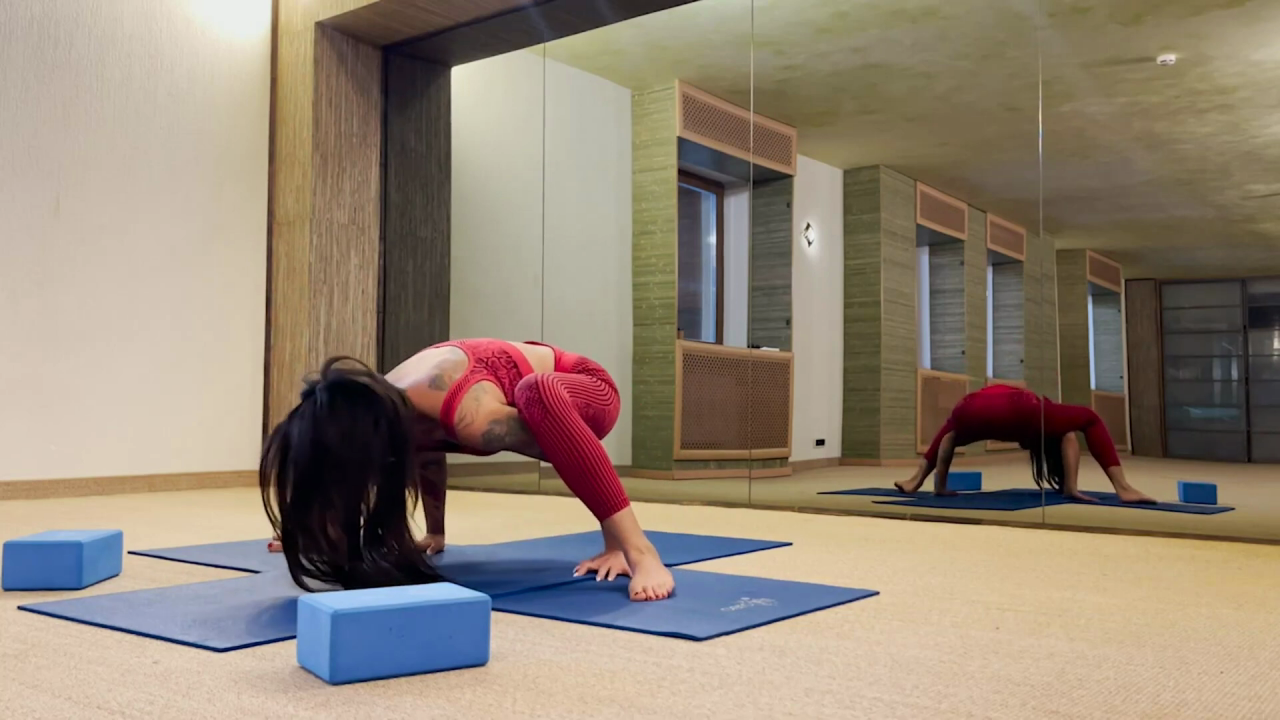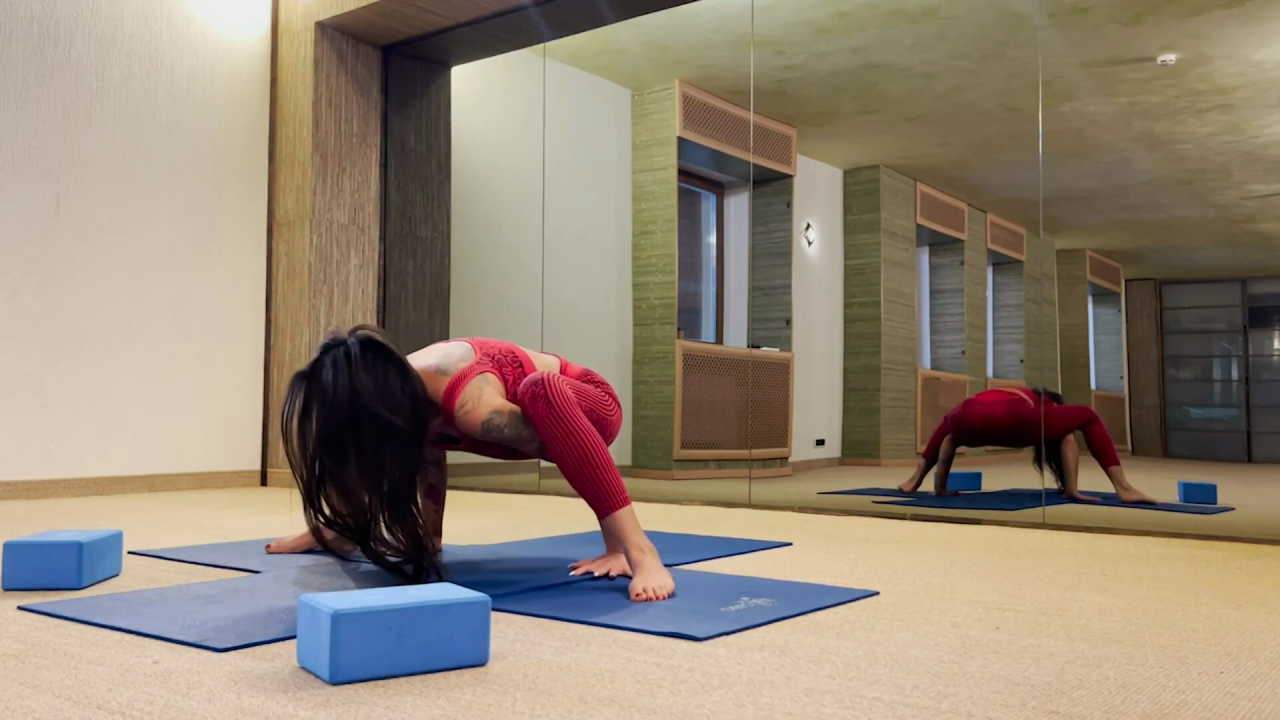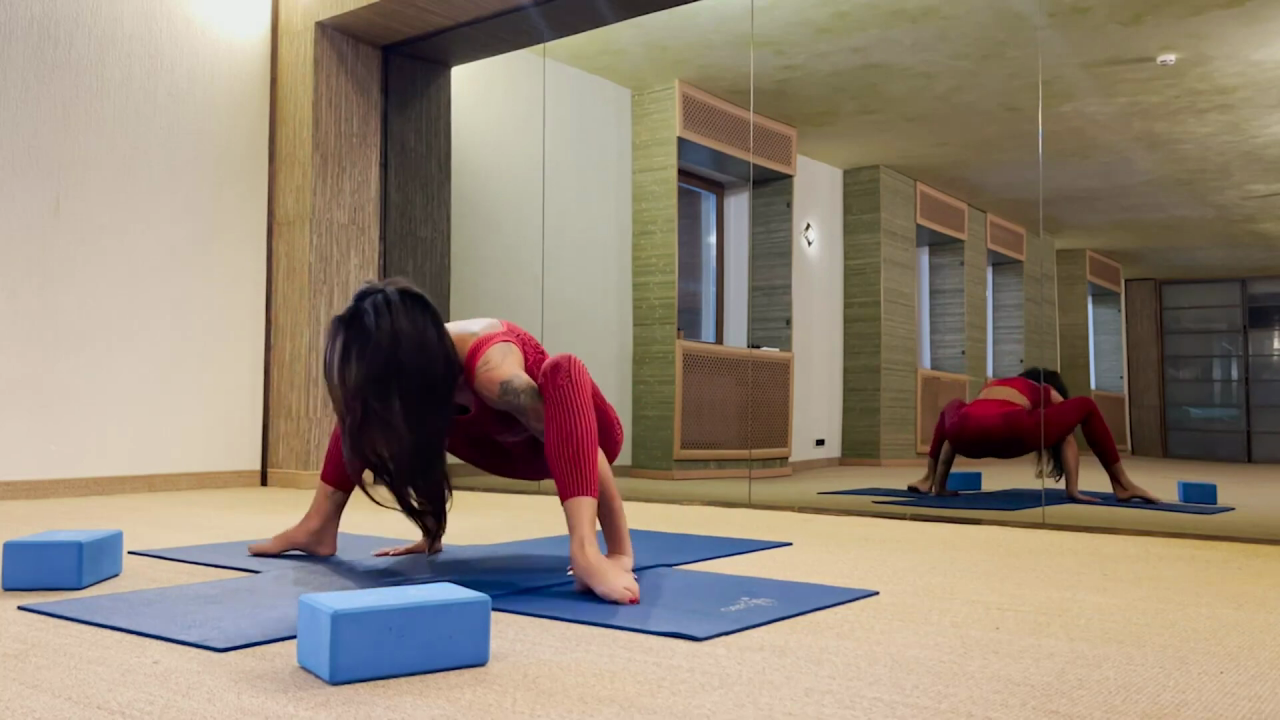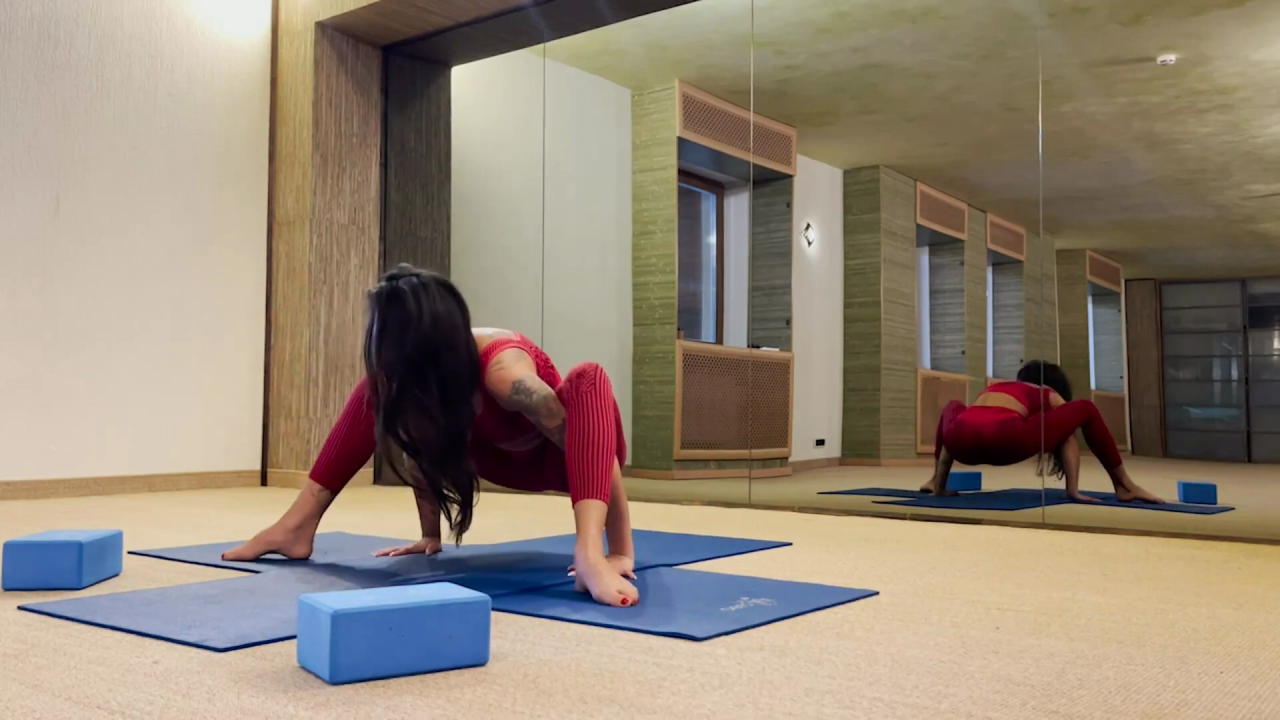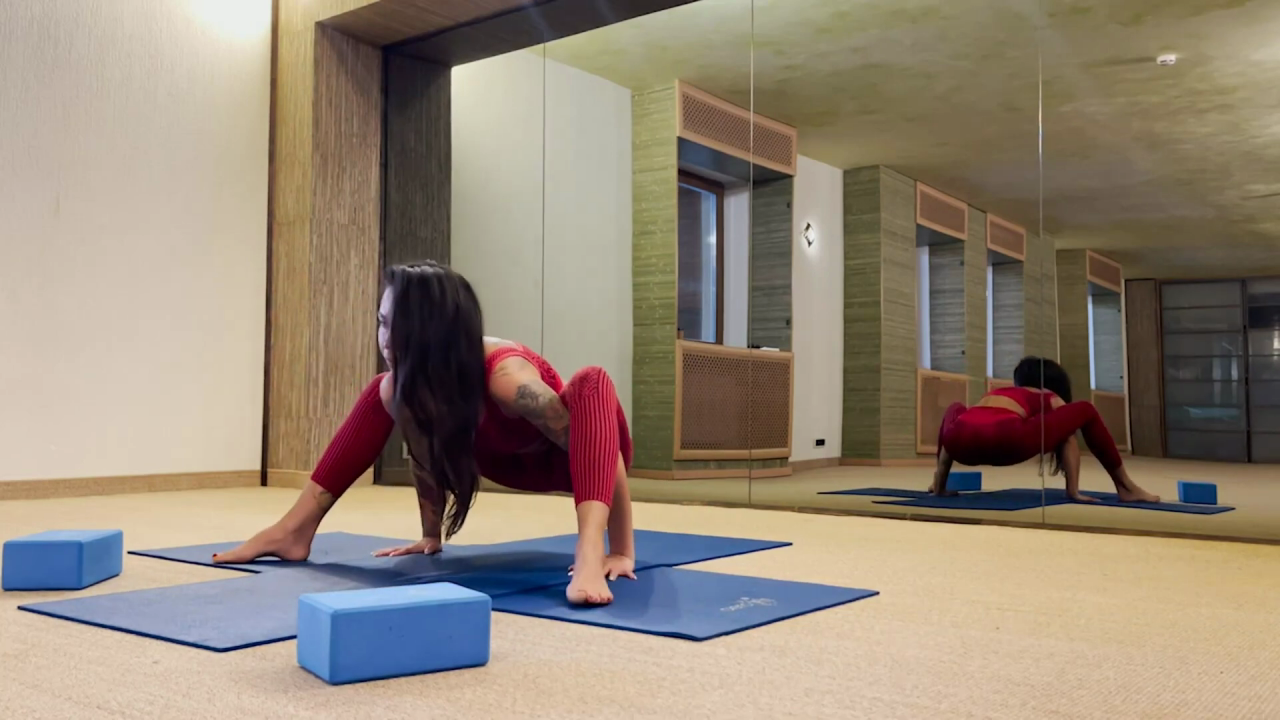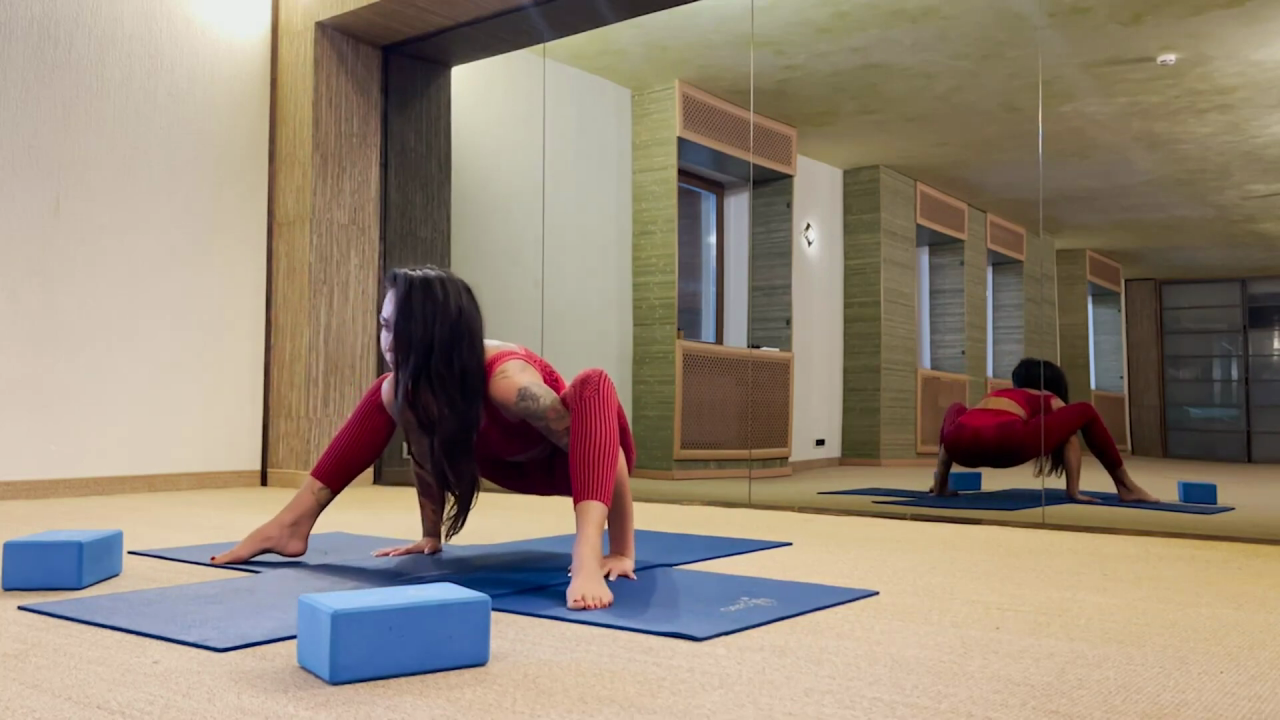
dt=0.5s
person 1, frame 1
left shoulder: (468, 414)
right shoulder: (379, 407)
left elbow: (575, 457)
left wrist: (625, 547)
right wrist: (433, 532)
left hip: (584, 391)
left knee: (538, 395)
left ankle: (636, 549)
person 1, frame 2
left shoulder: (470, 405)
right shoulder: (398, 391)
left elbow: (571, 452)
right elbow: (430, 453)
left wrist: (626, 549)
right wrist: (430, 535)
left hip: (585, 406)
right hip: (527, 419)
left knee: (542, 391)
left ankle: (640, 551)
right ankle: (338, 532)
person 1, frame 3
left shoulder: (493, 369)
right shoulder: (412, 370)
left elbow: (589, 455)
right elbow: (421, 450)
left wrist: (620, 553)
right wrist: (430, 536)
left hip: (571, 442)
right hip: (508, 446)
left knee: (562, 372)
right knee: (369, 399)
left ankle: (586, 550)
right ankle: (319, 528)
person 1, frame 4
left shoulder: (504, 372)
right shoulder: (404, 378)
left elbow: (600, 454)
right elbow: (418, 449)
left wrist: (620, 553)
right wrist: (430, 536)
left hip: (564, 457)
right hip: (506, 457)
left knee: (587, 380)
right knee: (374, 394)
left ankle: (590, 554)
right ankle: (299, 527)
person 1, frame 5
left shoulder: (507, 378)
right shoulder: (399, 385)
left elbow: (606, 453)
right elbow: (424, 455)
left wrist: (620, 553)
right wrist: (431, 535)
left hip: (566, 460)
right hip: (512, 460)
left knee: (592, 385)
right knee: (381, 394)
left ankle: (589, 555)
right ankle: (296, 530)
person 1, frame 6
left shoulder: (507, 381)
right shoulder: (402, 388)
left elbow: (609, 454)
right elbow: (427, 455)
left wrist: (621, 553)
right wrist: (430, 536)
left hip: (572, 462)
right hip: (514, 464)
left knee: (593, 386)
right knee: (384, 397)
left ankle: (587, 556)
right ankle: (294, 524)
person 2, frame 1
right shoulder: (1036, 407)
left elbow: (948, 438)
right elbow: (1069, 436)
left wrist: (940, 486)
right wrist: (1071, 487)
left hip: (970, 412)
right hip: (1013, 412)
left knee: (952, 427)
right knee: (1089, 420)
left ankle: (915, 481)
right ankle: (1123, 488)
person 2, frame 2
right shoulder: (1049, 407)
left elbow: (949, 439)
right elbow: (1067, 438)
left wrist: (940, 486)
right wrist: (1072, 488)
left hip: (970, 419)
right hip: (1012, 419)
left knee: (950, 422)
right knee: (1088, 418)
left ankle: (914, 481)
right ankle: (1123, 488)
person 2, frame 3
left shoulder: (994, 385)
right shoulder: (1051, 394)
right elbow: (1067, 437)
left wrist: (939, 486)
right wrist: (1072, 489)
left hip: (967, 431)
right hip: (1009, 430)
left knee: (954, 407)
right knee: (1085, 407)
left ankle: (927, 480)
right ankle: (1121, 486)
person 2, frame 4
left shoulder: (993, 388)
right shoulder: (1052, 396)
right elbow: (1068, 438)
left wrist: (940, 485)
right wrist: (1073, 490)
left hip: (962, 440)
right hip: (1006, 438)
left knee: (952, 408)
right knee: (1086, 409)
left ankle: (935, 480)
right ankle: (1124, 486)
person 2, frame 5
left shoulder: (996, 393)
right shoulder: (1052, 399)
right elbow: (1069, 438)
left wrist: (939, 485)
right wrist: (1073, 490)
left hip: (962, 441)
right hip: (1006, 440)
left knee: (955, 410)
right knee: (1085, 411)
left ankle: (940, 484)
right ankle: (1125, 488)
person 2, frame 6
left shoulder: (995, 395)
right shoulder: (1052, 401)
left elbow: (949, 438)
right elbow: (1070, 440)
left wrist: (939, 485)
right wrist: (1074, 491)
left hip: (962, 443)
right hip: (1007, 442)
left knee: (956, 410)
right knee: (1085, 412)
left ankle: (942, 485)
right ankle: (1125, 486)
